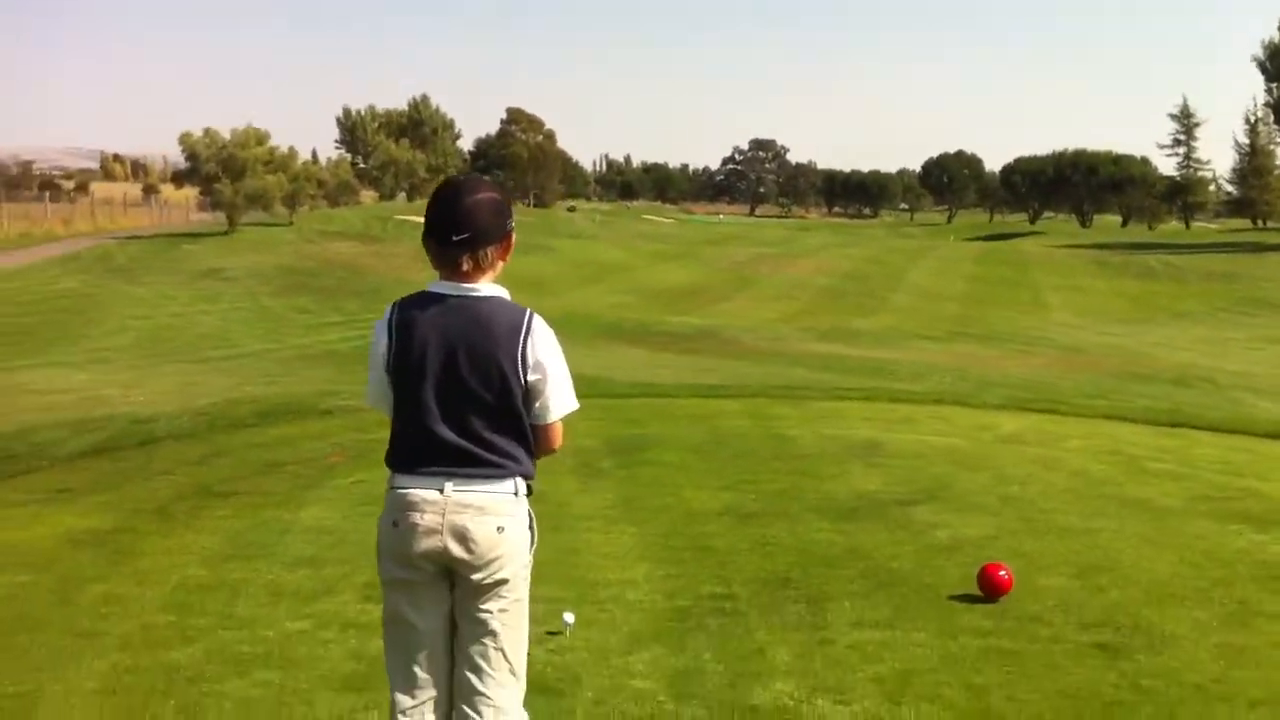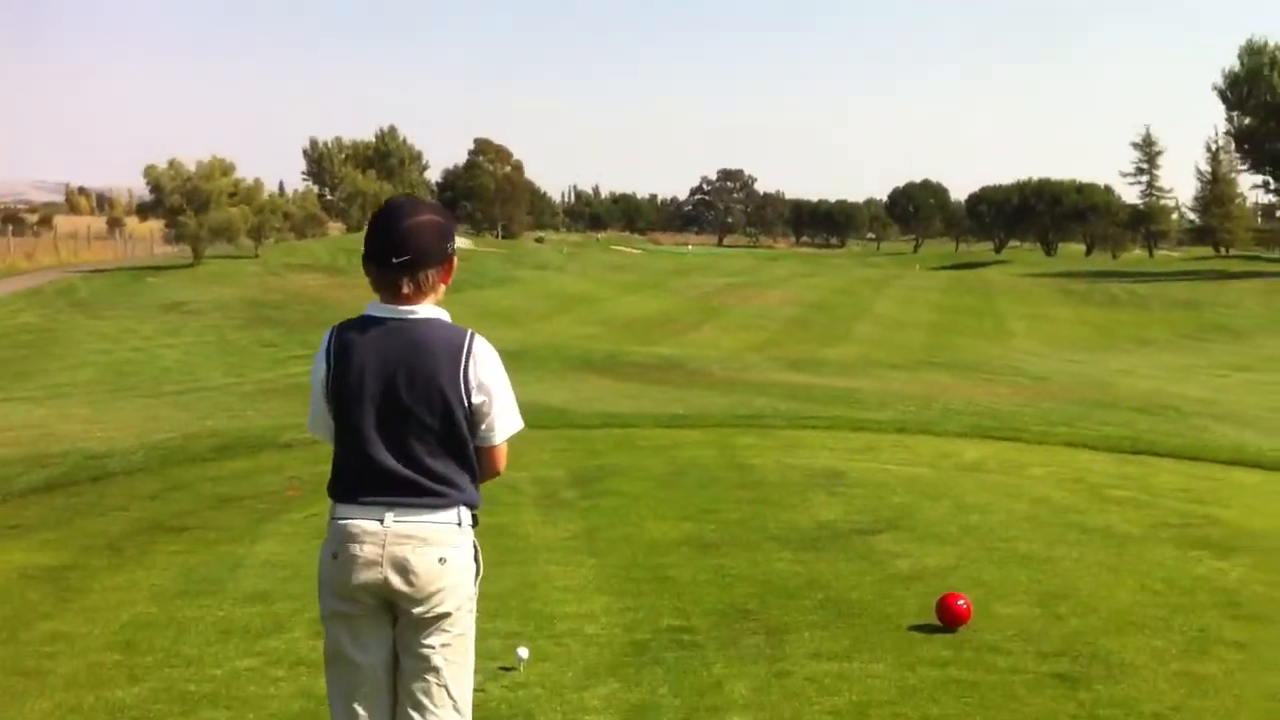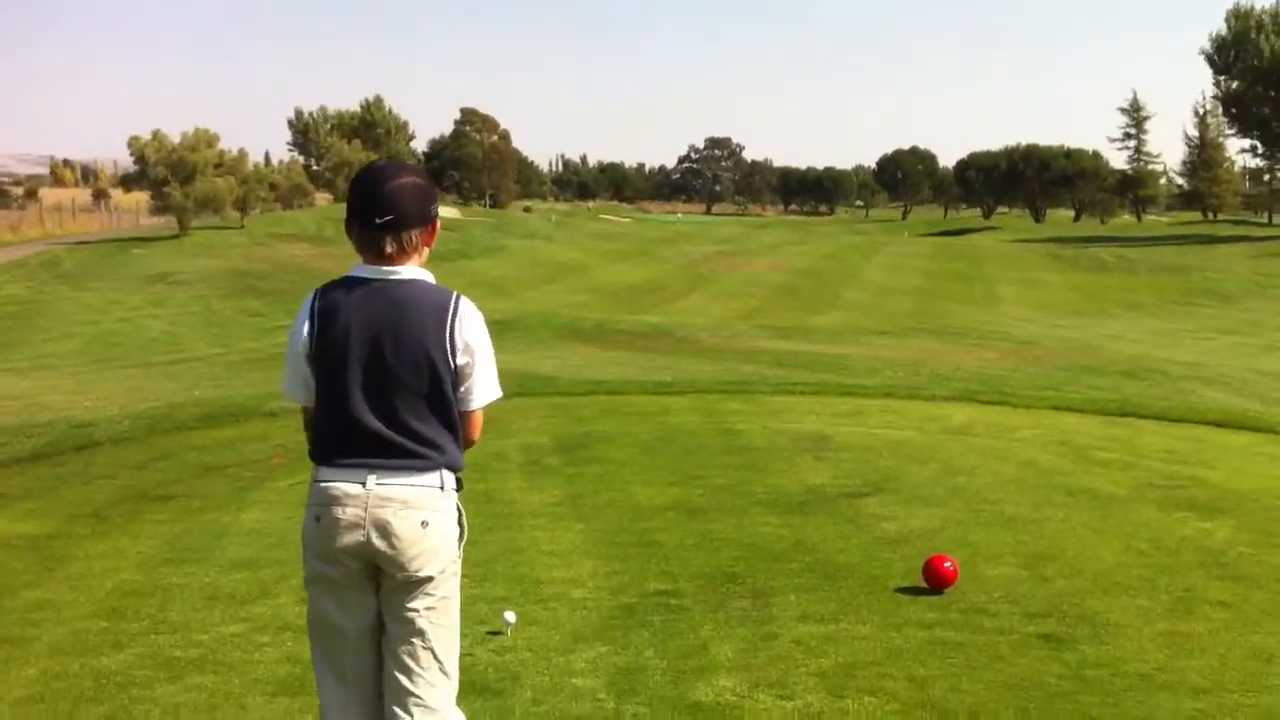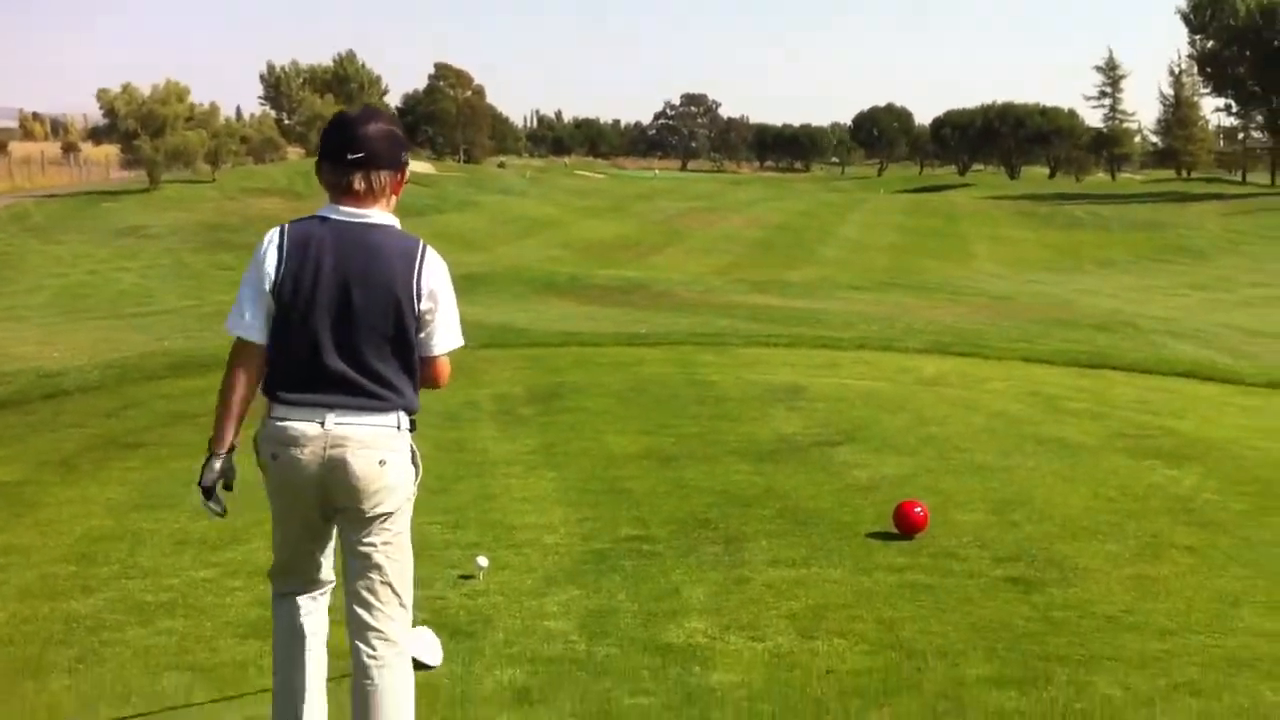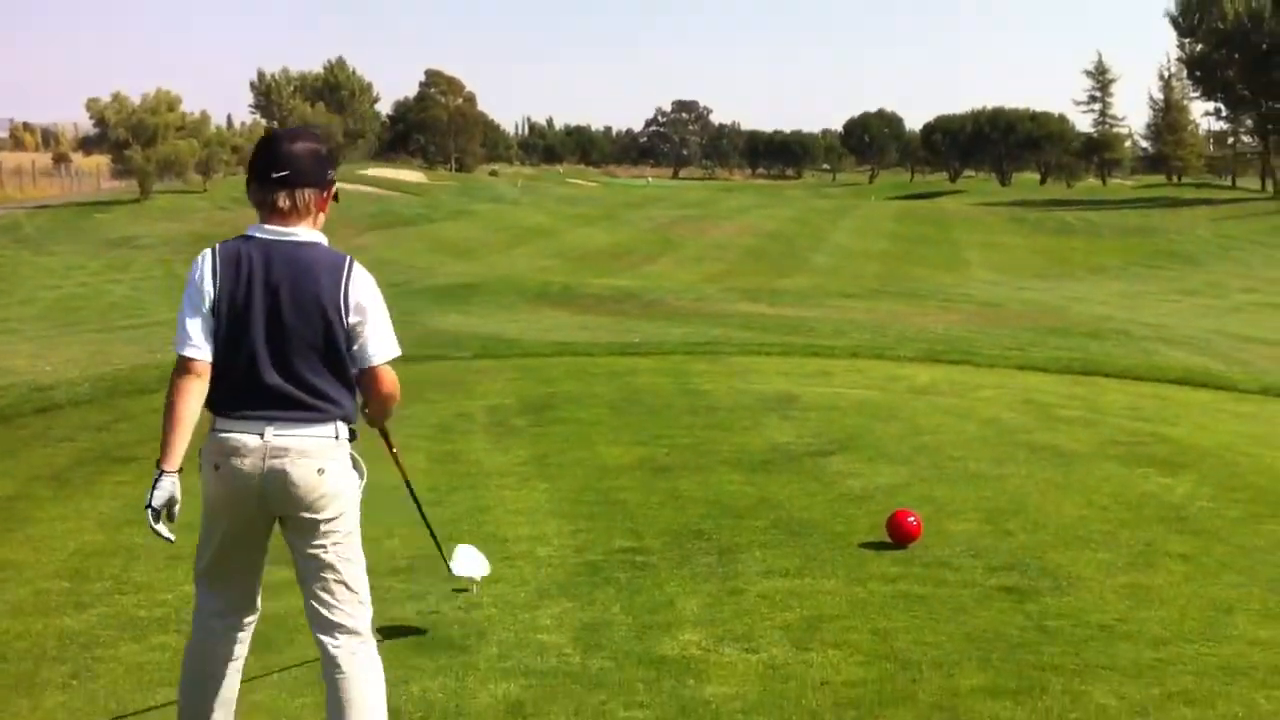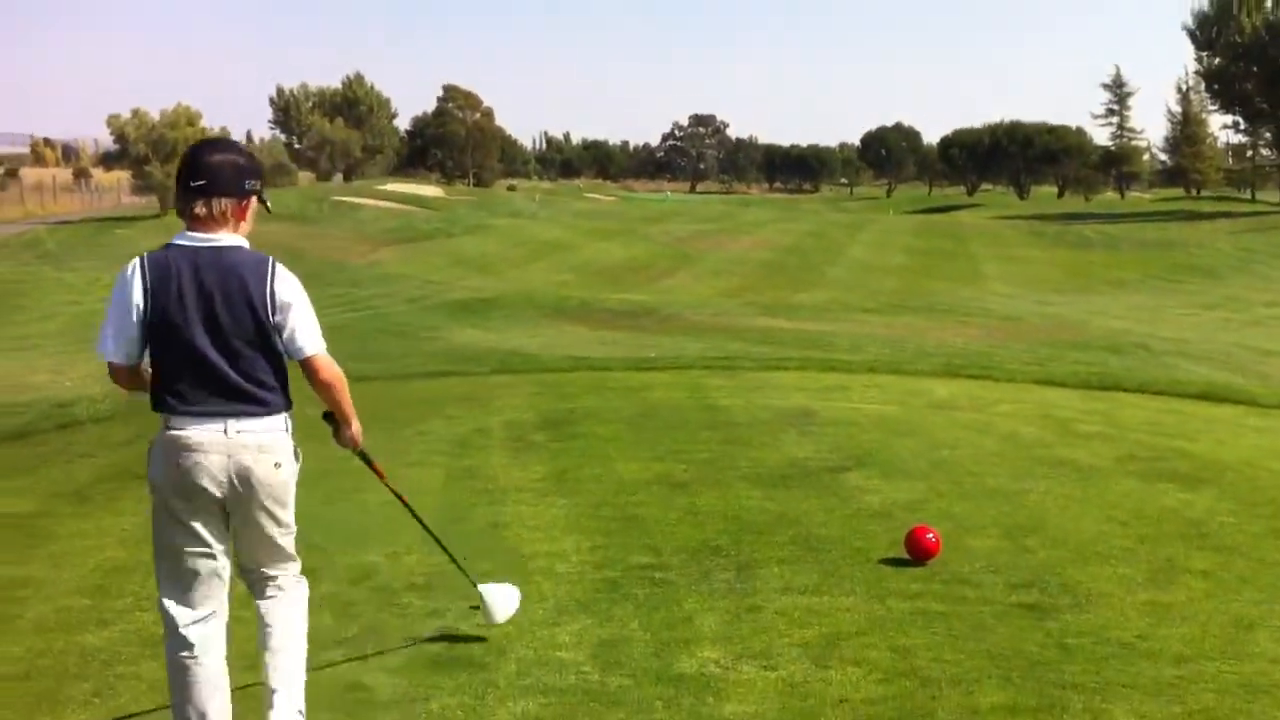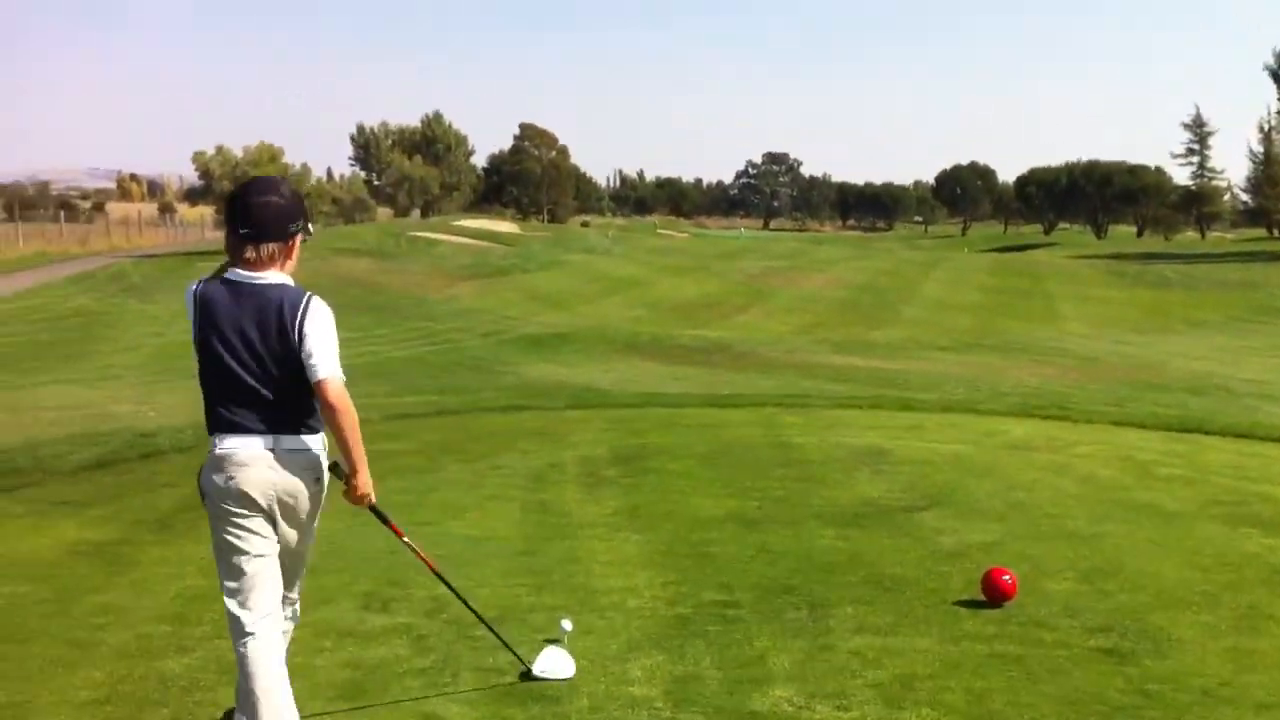
dt=0.3s
person 1, frame 1
left shoulder: (396, 321)
right shoulder: (528, 329)
left elbow: (394, 414)
right elbow: (550, 438)
left hip: (411, 507)
right hip: (494, 513)
person 1, frame 2
left shoulder: (337, 346)
right shoulder: (470, 351)
left elbow: (339, 442)
right elbow: (493, 462)
left hip: (352, 539)
right hip: (437, 542)
person 1, frame 3
left shoulder: (318, 308)
right shoulder: (455, 313)
left elbow: (311, 417)
right elbow: (469, 430)
left hip: (334, 504)
right hip: (421, 507)
person 1, frame 4
left shoulder: (280, 246)
right shoulder: (420, 260)
left elbow: (248, 357)
right elbow: (437, 372)
left wrist: (221, 449)
left hip: (290, 435)
right hip: (376, 443)
left knee: (297, 590)
right knee: (379, 621)
person 1, frame 5
left shoulder: (214, 264)
right shoulder: (349, 275)
left elbow: (193, 372)
right elbow: (383, 385)
left wrist: (167, 469)
right wrist: (377, 415)
left hip: (233, 451)
right hip: (317, 456)
left knee: (222, 605)
right knee: (343, 625)
person 1, frame 6
left shoulder: (144, 274)
right shoulder: (272, 276)
left elbow: (122, 370)
right elbow: (319, 367)
right wrist: (348, 421)
left hip: (186, 448)
right hip: (264, 445)
left knee: (192, 611)
right knee: (278, 582)
person 1, frame 7
left shoulder: (203, 299)
right shoulder: (308, 309)
right elbow: (332, 396)
left wrist: (237, 261)
right wrist: (358, 468)
left hip: (234, 465)
right hip: (298, 463)
left knee: (253, 613)
right knee: (283, 596)
